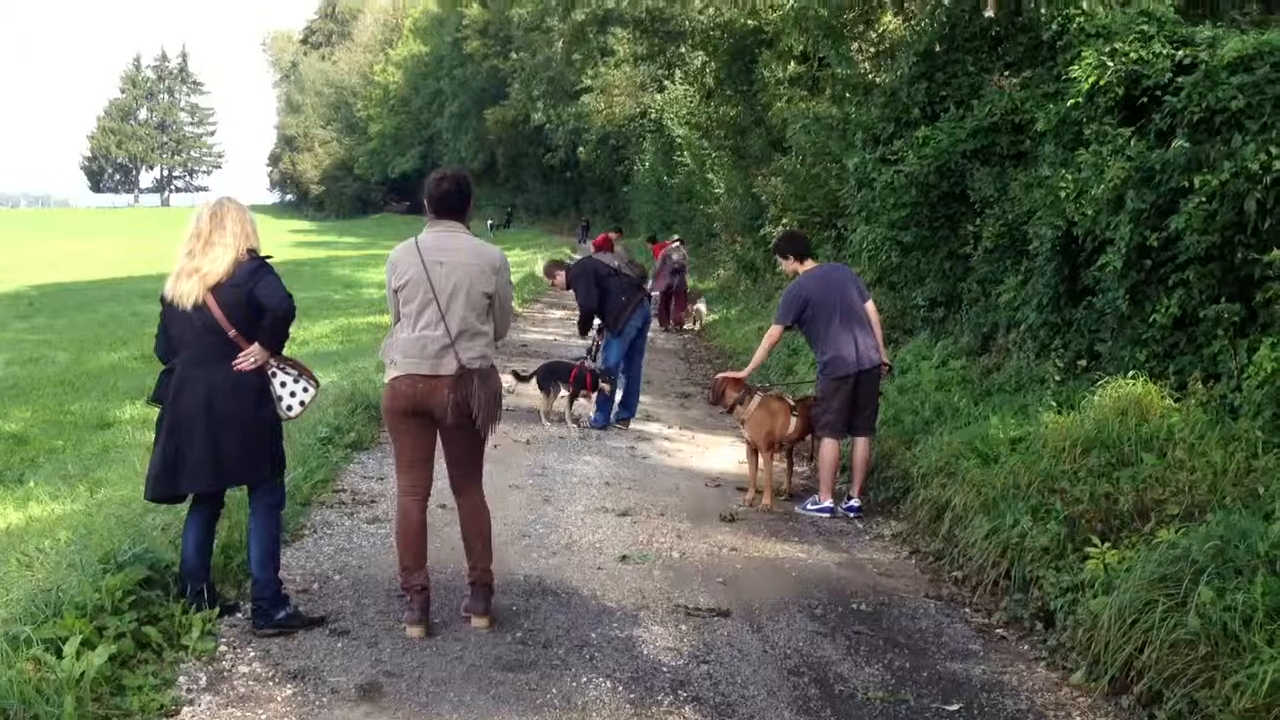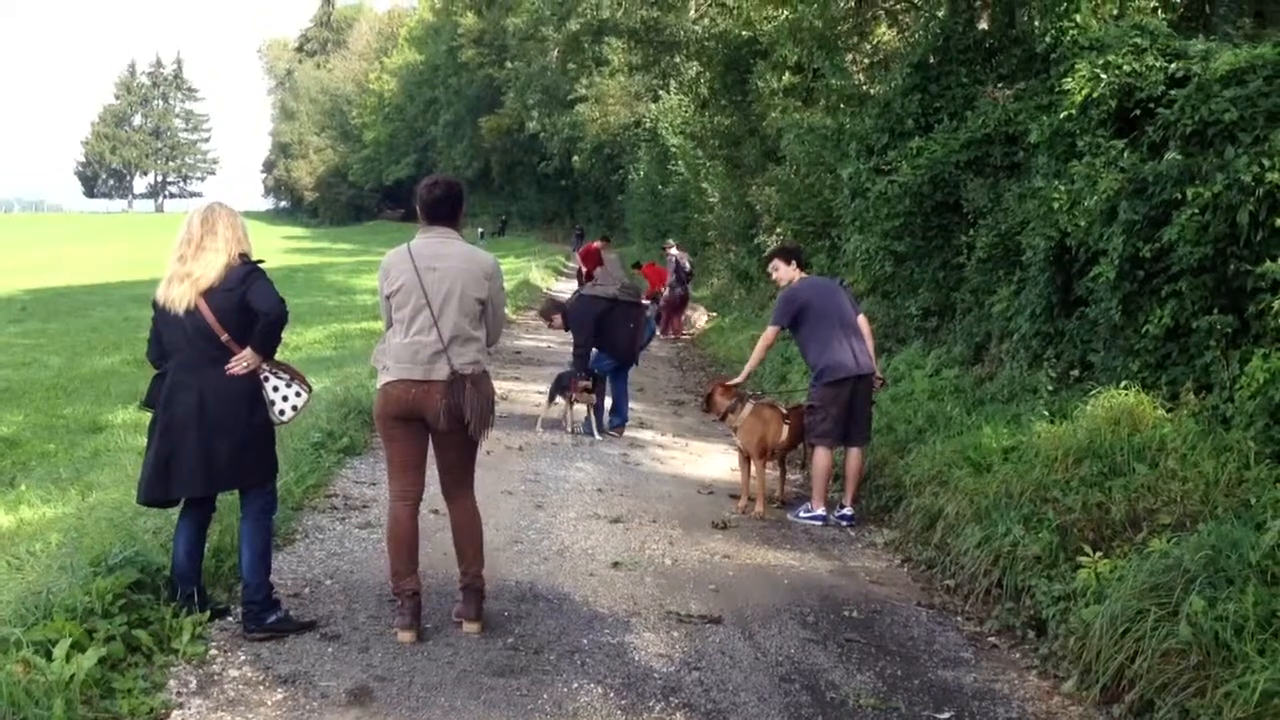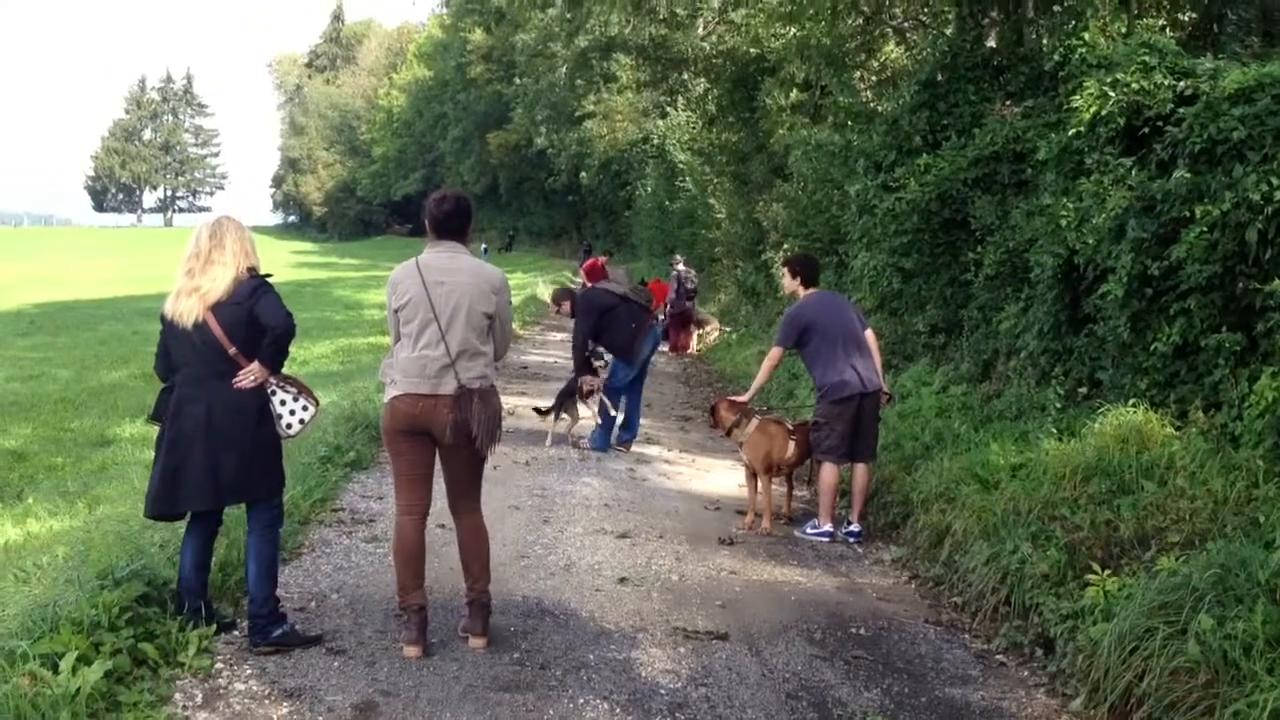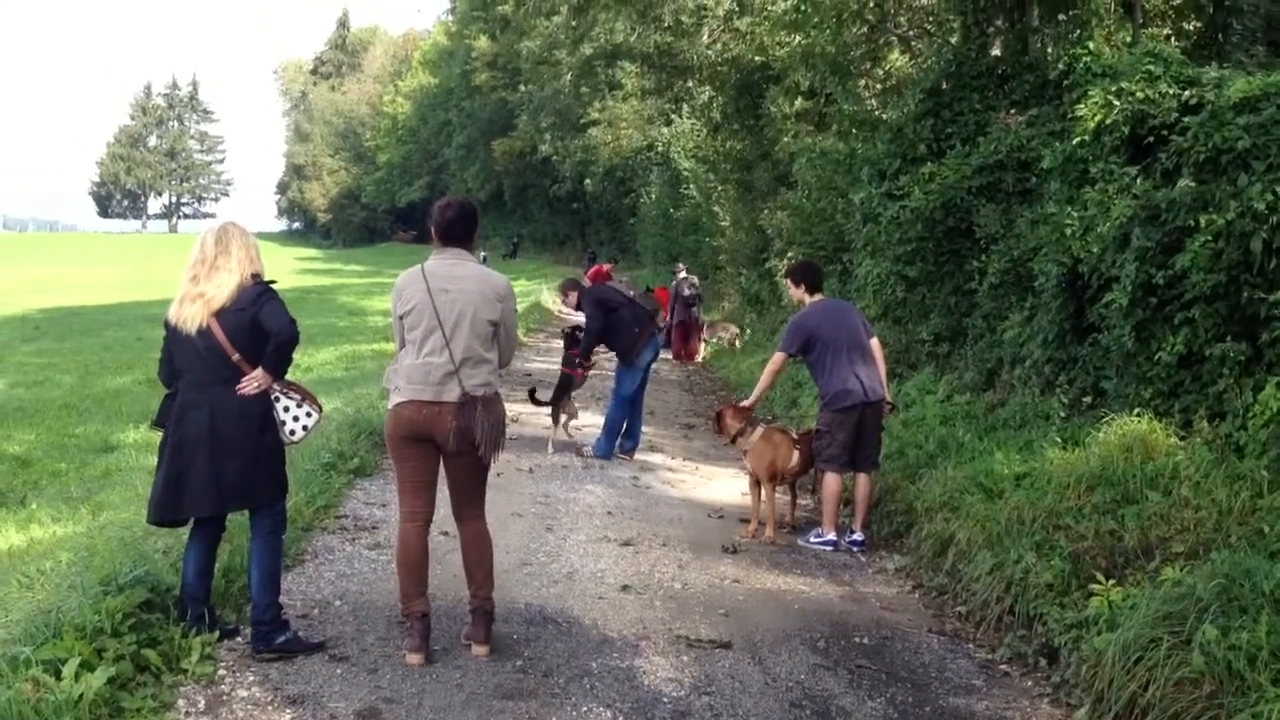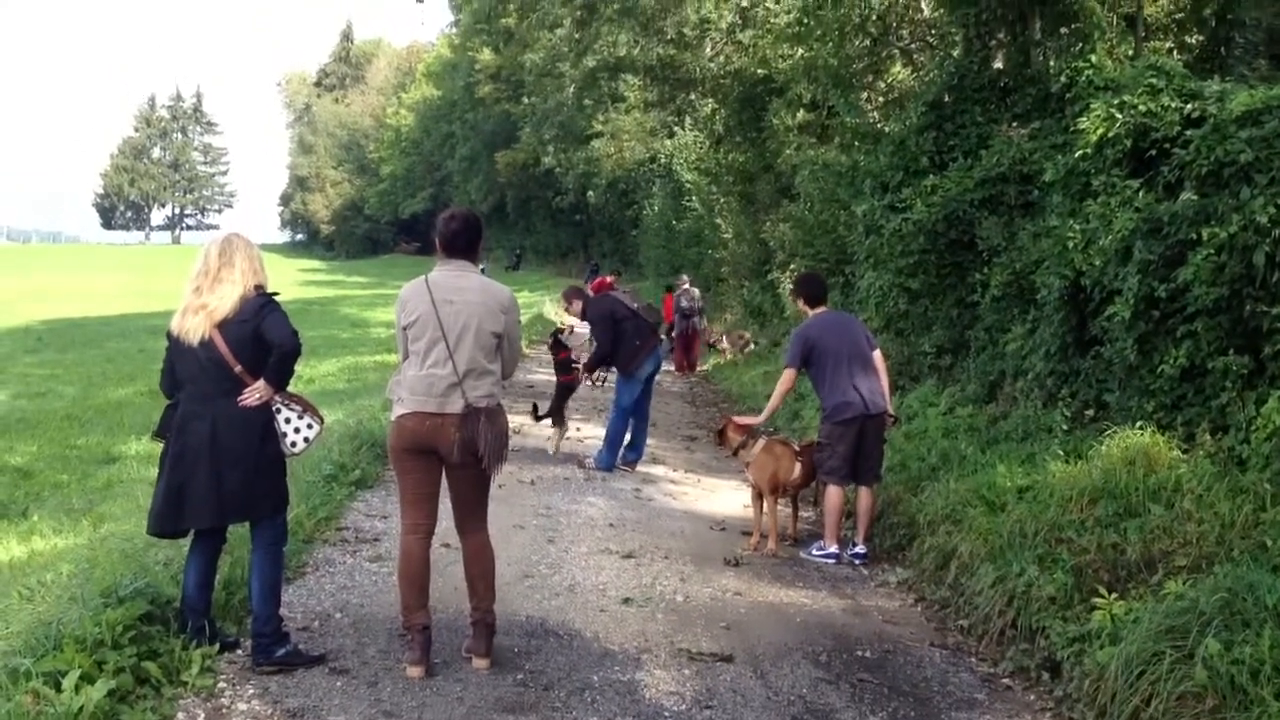
dt=0.5s
person 1, frame 1
left shoulder: (401, 256)
right shoulder: (490, 258)
left elbow: (396, 320)
right elbow: (501, 327)
left hip: (407, 380)
right hip: (467, 382)
left knee: (411, 490)
right knee: (469, 489)
left ankle: (416, 601)
right ankle: (480, 594)
person 1, frame 2
left shoulder: (393, 261)
right shoulder: (483, 264)
left elbow: (388, 325)
right elbow: (493, 333)
left hip: (399, 385)
right hip: (460, 387)
left knee: (403, 495)
right knee: (460, 493)
left ankle: (406, 606)
right ankle: (471, 599)
person 1, frame 3
left shoulder: (402, 275)
right shoulder: (491, 279)
left elbow: (396, 339)
right elbow: (501, 347)
left hip: (407, 399)
right hip: (467, 401)
left knee: (410, 510)
right knee: (467, 508)
left ankle: (413, 620)
right ankle: (477, 613)
person 1, frame 4
left shoulder: (408, 282)
right shoulder: (497, 286)
left elbow: (400, 345)
right elbow: (505, 355)
left hip: (411, 406)
right hip: (471, 409)
left knee: (413, 516)
right knee: (472, 515)
left ankle: (416, 628)
right ankle: (480, 622)
person 1, frame 5
left shoulder: (411, 293)
right shoulder: (500, 298)
left elbow: (404, 356)
right elbow: (509, 366)
left hip: (414, 417)
right hip: (473, 421)
left knee: (415, 529)
right knee: (474, 528)
left ankle: (417, 640)
right ankle: (482, 634)
person 2, frame 1
left shoulder: (177, 283)
right shoulder: (250, 270)
left elbow: (164, 350)
right elbow: (281, 307)
right wrist: (266, 347)
left hip: (191, 404)
right hip: (241, 404)
left knee: (204, 499)
right knee: (265, 500)
left ankle: (196, 596)
right ankle: (268, 607)
person 2, frame 2
left shoulder: (169, 287)
right shoulder: (242, 275)
left elbow: (156, 355)
right elbow: (274, 311)
right wrist: (259, 352)
left hip: (183, 408)
right hip: (234, 407)
left knee: (196, 502)
right knee: (257, 504)
left ankle: (187, 600)
right ankle: (259, 611)
person 2, frame 3
left shoulder: (178, 301)
right shoulder: (250, 289)
left elbow: (164, 368)
right elbow: (282, 325)
right wrist: (266, 365)
left hip: (190, 422)
right hip: (241, 422)
left knee: (203, 515)
right knee: (263, 517)
left ankle: (192, 613)
right ankle: (265, 626)
person 2, frame 4
left shoulder: (181, 307)
right shoulder: (254, 295)
left elbow: (168, 374)
right elbow: (286, 331)
right wrist: (270, 372)
left hip: (194, 428)
right hip: (244, 427)
left knee: (206, 522)
right knee: (267, 525)
left ankle: (196, 619)
right ankle: (268, 632)
person 2, frame 5
left shoulder: (184, 318)
right shoulder: (256, 307)
left elbow: (169, 385)
right elbow: (288, 344)
right wrist: (271, 384)
left hip: (195, 439)
right hip: (245, 440)
left knee: (207, 533)
right knee: (267, 536)
left ankle: (196, 631)
right ankle: (268, 645)
person 3, frame 1
left shoulder: (797, 290)
right shoulder: (844, 272)
left elbow: (773, 336)
right elbow: (872, 312)
left wrist: (745, 372)
right wrist: (882, 353)
left hip: (837, 366)
right hip: (869, 362)
left knee: (829, 433)
right knee: (862, 433)
left ankle: (825, 500)
right ankle: (854, 499)
person 3, frame 2
left shoulder: (791, 294)
right shoulder: (834, 285)
left elbow: (767, 340)
right elbow: (863, 324)
left wrist: (742, 376)
right wrist: (874, 367)
left hip: (833, 373)
right hip: (862, 370)
left knee: (823, 441)
right knee: (855, 442)
left ankle: (817, 508)
right ankle: (847, 508)
person 3, frame 3
left shoulder: (798, 313)
right shoulder: (842, 300)
left elbow: (773, 360)
right elbow: (871, 339)
left wrist: (748, 395)
right wrist: (882, 383)
left hip: (838, 390)
right hip: (869, 387)
left knee: (830, 458)
right knee: (862, 458)
left ankle: (824, 525)
right ankle: (854, 524)
person 3, frame 4
left shoulder: (802, 321)
right shoulder: (848, 308)
left elbow: (775, 366)
right elbow: (876, 349)
left wrist: (752, 400)
right wrist: (885, 392)
left hip: (841, 400)
right hip: (871, 396)
left knee: (832, 467)
right knee: (864, 468)
left ankle: (827, 534)
right ankle: (857, 533)
person 3, frame 5
left shoulder: (805, 333)
right shoulder: (852, 321)
left elbow: (787, 383)
right elbow: (879, 362)
left wrist: (762, 417)
right wrist: (888, 405)
left hip: (842, 412)
right hip: (874, 409)
left knee: (834, 479)
right knee: (866, 480)
left ankle: (830, 546)
right ankle: (860, 546)
